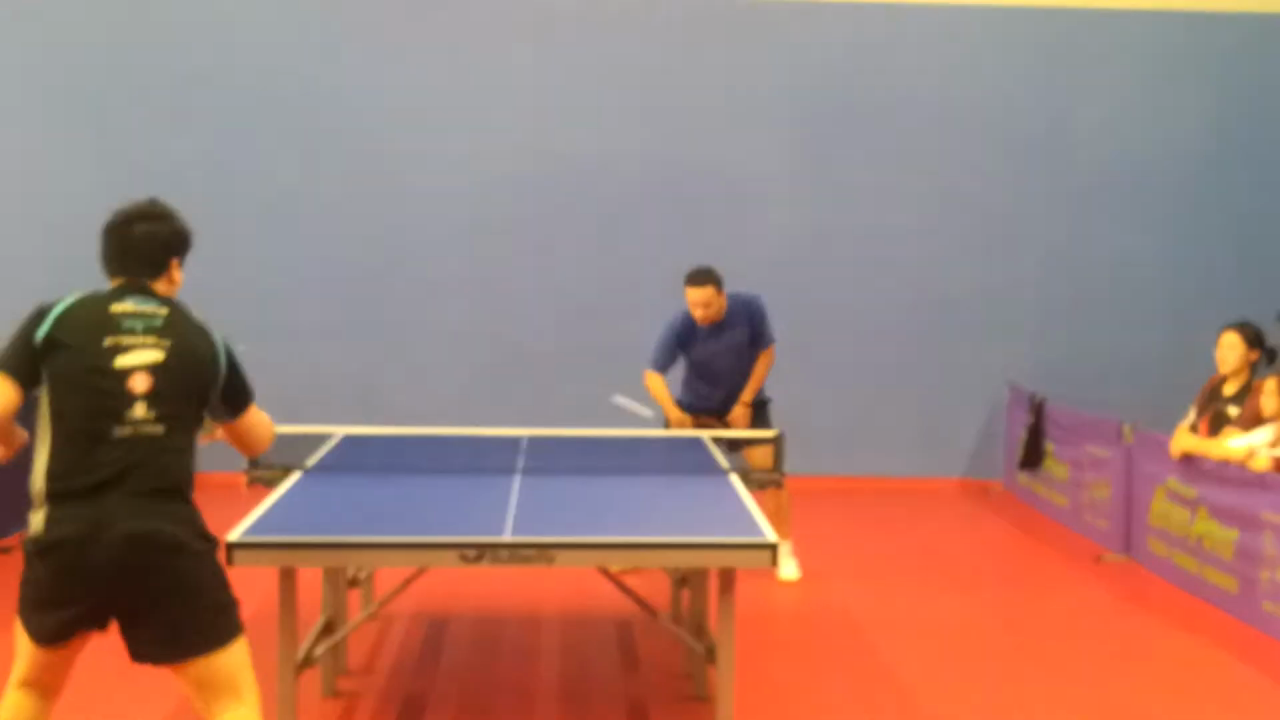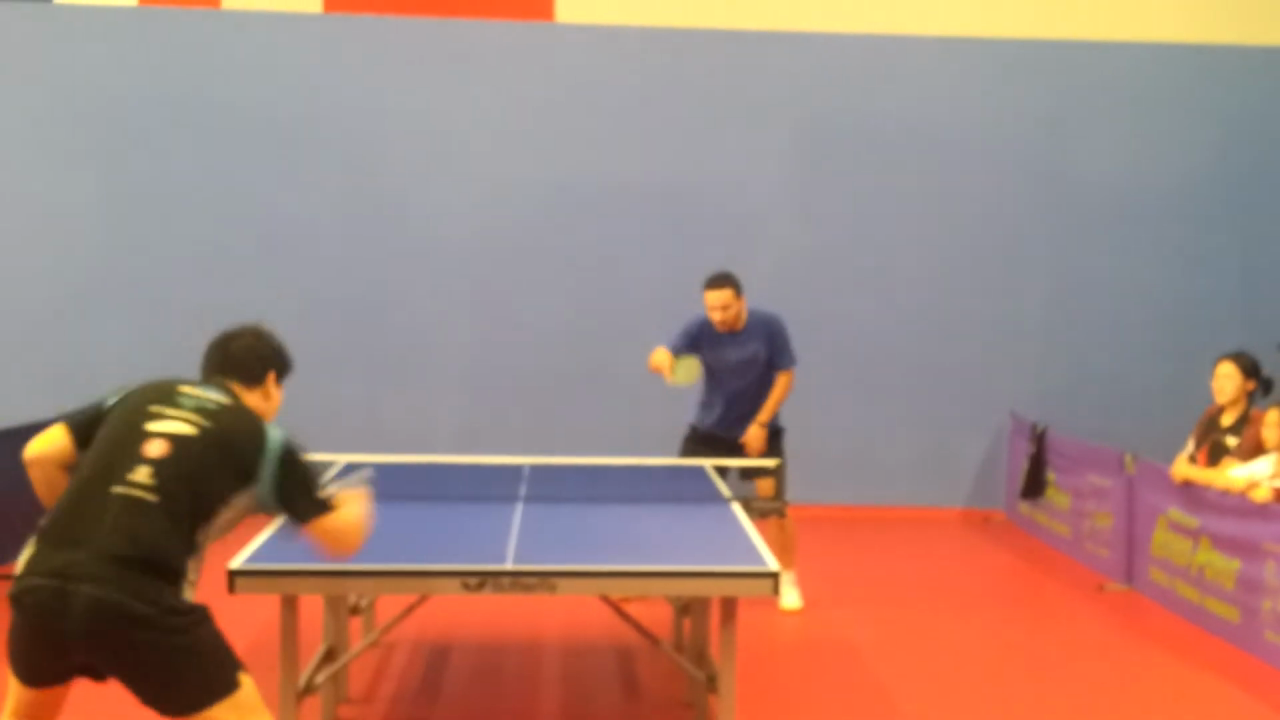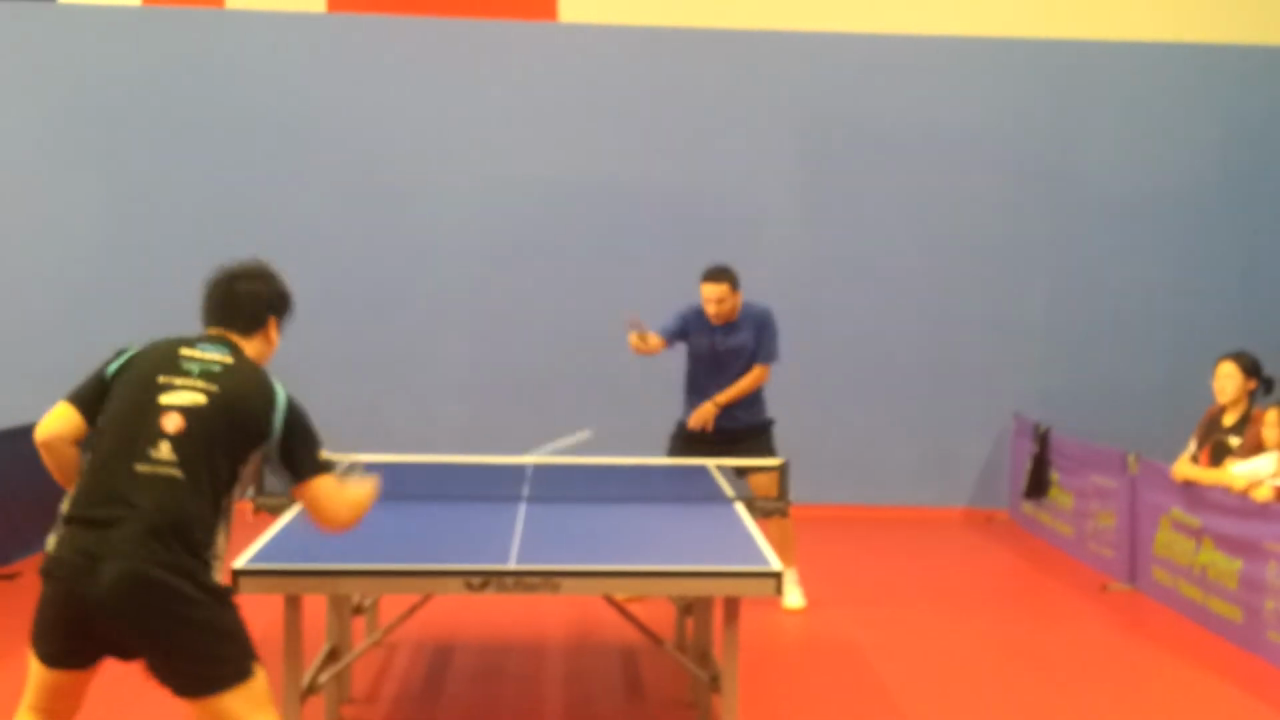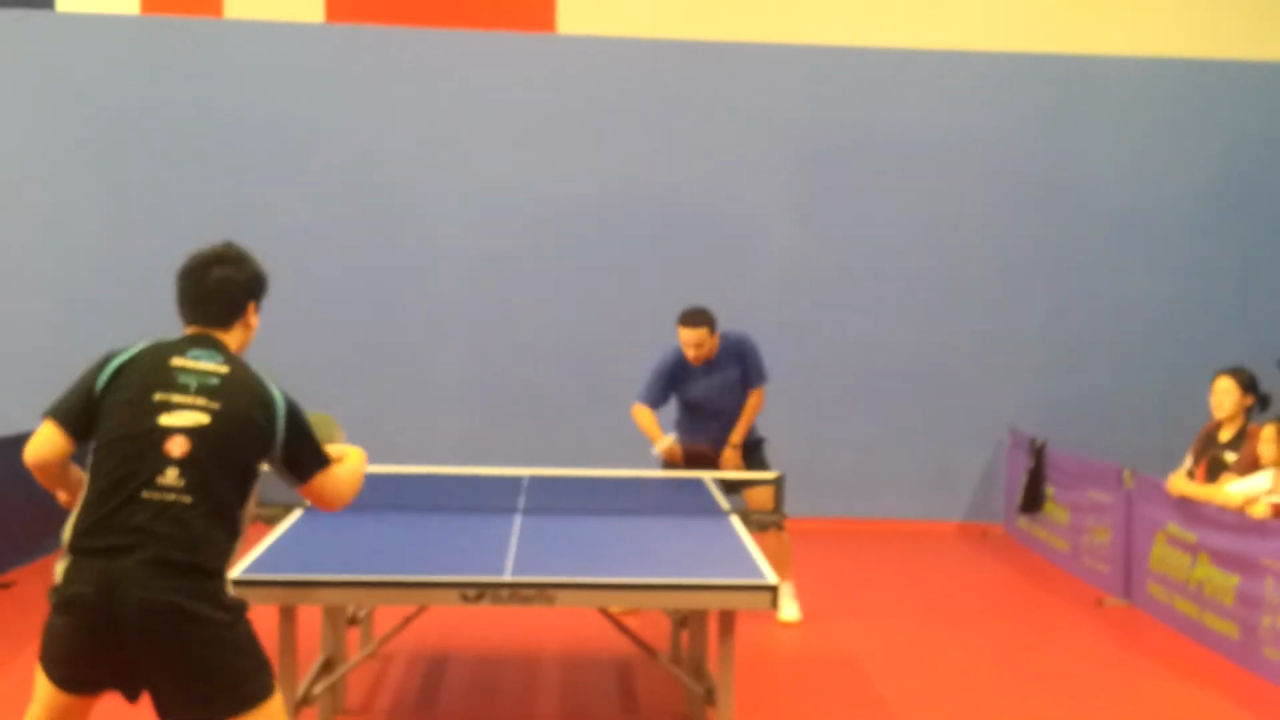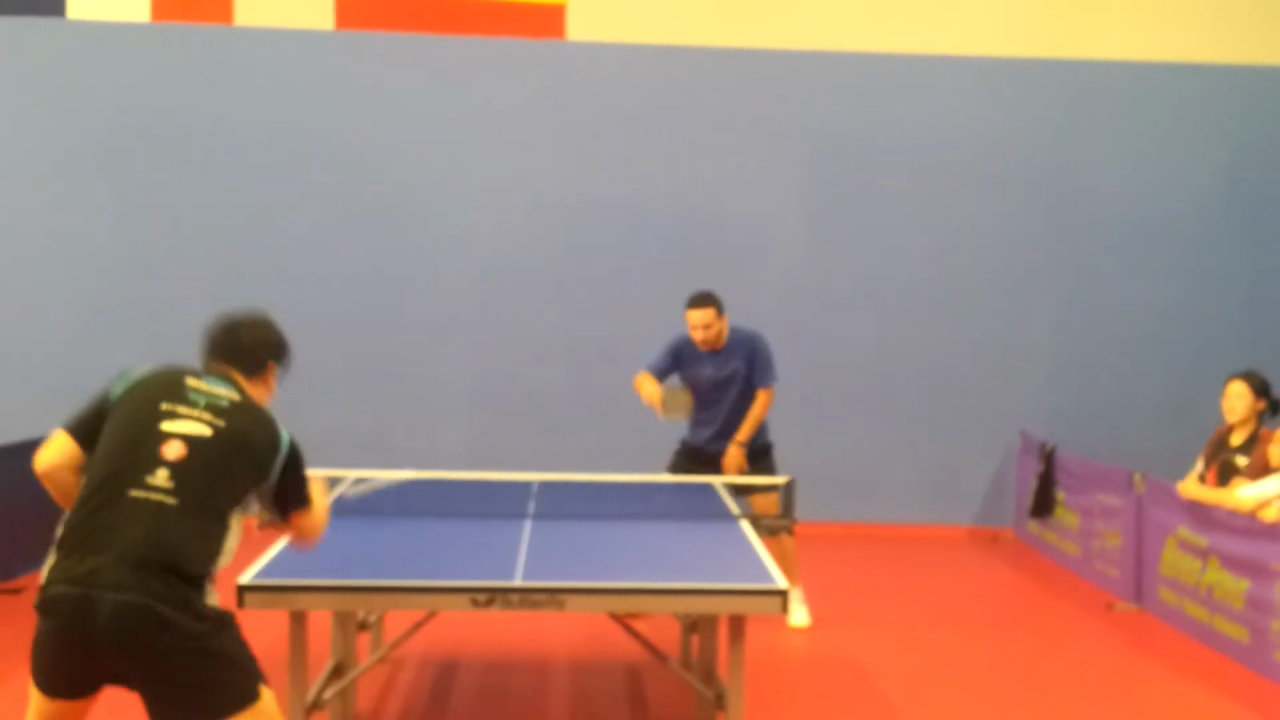
dt=0.5s
person 1, frame 1
left shoulder: (56, 317)
right shoulder: (203, 341)
right elbow: (256, 439)
right wrist: (227, 422)
left hip: (66, 532)
right hip: (164, 536)
person 1, frame 2
left shoulder: (134, 397)
right shoulder: (262, 442)
left elbow: (39, 454)
right elbow: (342, 538)
right wrist: (356, 508)
left hip: (44, 584)
right hip: (141, 608)
person 1, frame 3
left shoulder: (135, 359)
right shoulder: (270, 398)
left elbow: (51, 436)
right elbow: (334, 512)
right wrist: (364, 490)
left hip: (75, 563)
right hip: (172, 582)
person 1, frame 4
left shoulder: (120, 366)
right shoulder: (265, 402)
left elbow: (39, 456)
right elbow: (331, 494)
right wrist: (352, 459)
left hip: (88, 590)
right hip: (189, 609)
person 1, frame 5
left shoulder: (136, 385)
right shoulder: (270, 436)
left elbow: (50, 464)
right elbow: (307, 527)
right wrist: (315, 490)
left hip: (71, 592)
right hip: (169, 611)
person 2, frame 1
left shoulder: (750, 307)
right shoulder: (681, 326)
left elbow: (766, 353)
right elbow: (653, 373)
left wrist: (743, 403)
right wrist: (673, 413)
left hip: (744, 405)
right hip: (695, 409)
left knee: (769, 474)
left ankle: (784, 552)
person 2, frame 2
left shoulder: (770, 326)
right shoulder: (698, 329)
left elbow: (784, 376)
right elbow: (659, 359)
left wrist: (761, 424)
right wrist: (661, 358)
left hip: (757, 429)
right hip: (708, 431)
left knee: (773, 503)
left ankle: (787, 579)
person 2, frame 3
left shoulder: (761, 318)
right shoulder: (691, 317)
left elbow: (761, 373)
right elbow: (655, 342)
left wrist: (716, 404)
right wrist: (642, 341)
left hip: (749, 427)
right hip: (694, 424)
left knee: (771, 500)
left ankle: (789, 578)
person 2, frame 4
left shoulder: (741, 346)
right shoulder: (672, 364)
left elbow: (756, 394)
right elbow: (641, 408)
left wrist: (735, 445)
right wrist: (659, 439)
left hip: (740, 446)
right hip: (689, 450)
left knee: (767, 516)
left ankle: (786, 592)
person 2, frame 5
left shoulder: (752, 343)
right shoulder: (681, 348)
left elbow: (765, 395)
right elbow: (644, 377)
left wrist: (739, 444)
right wrist: (648, 387)
left hip: (748, 448)
right hip: (697, 448)
left knee: (772, 521)
left ankle: (794, 595)
